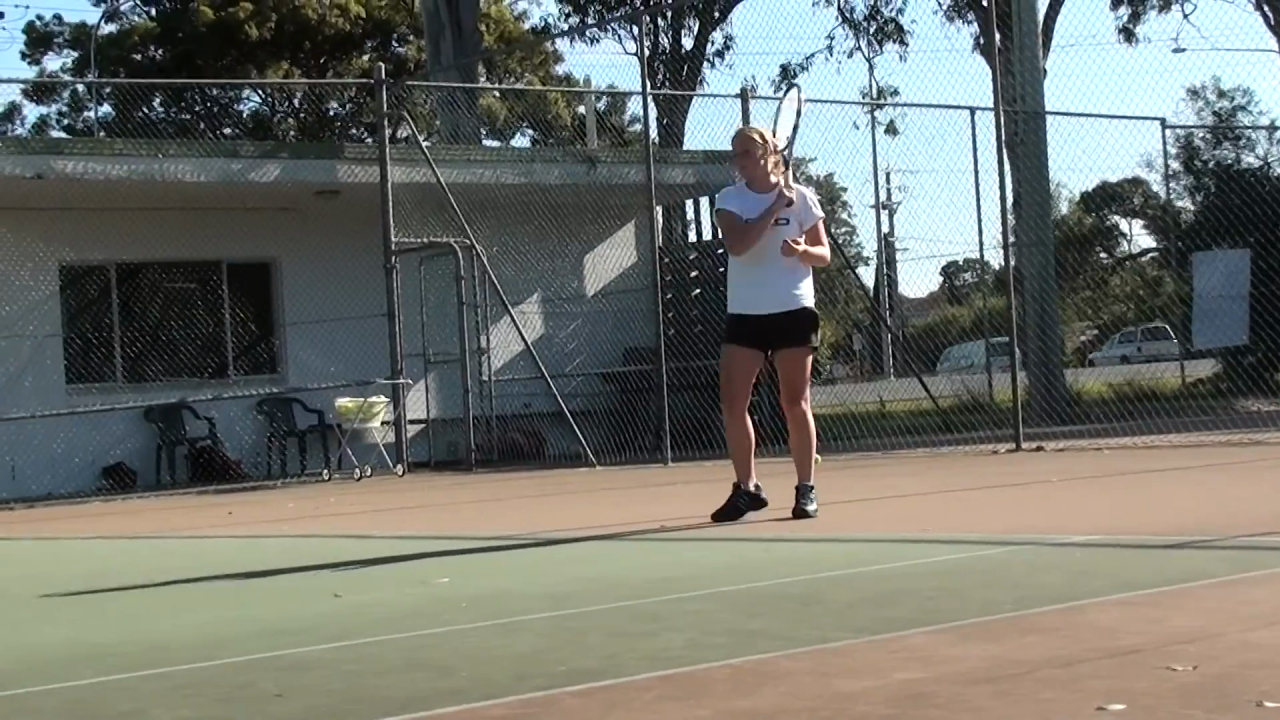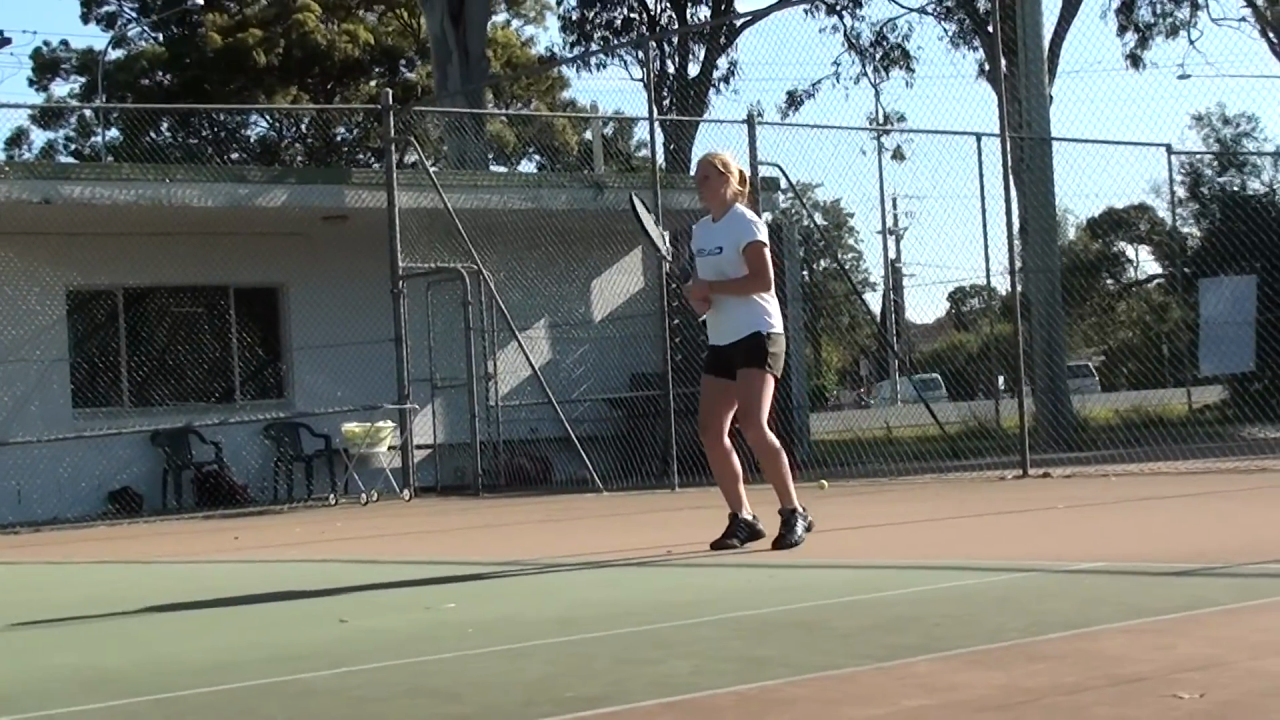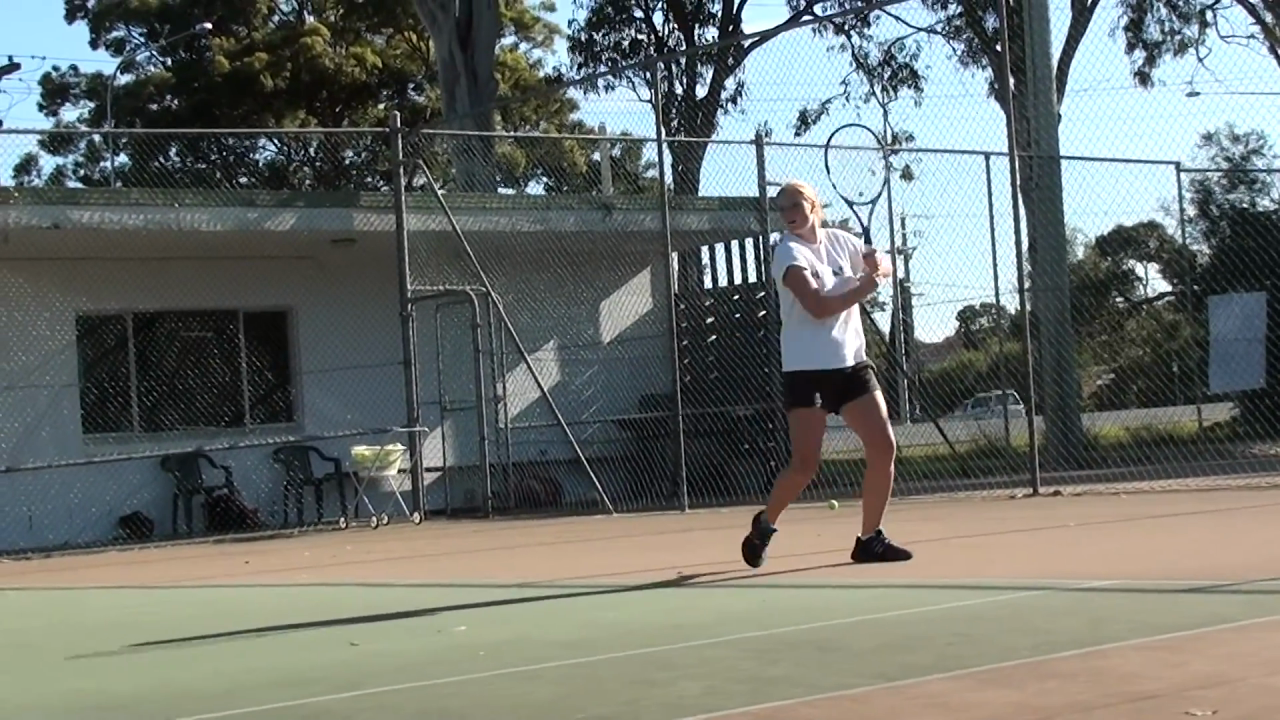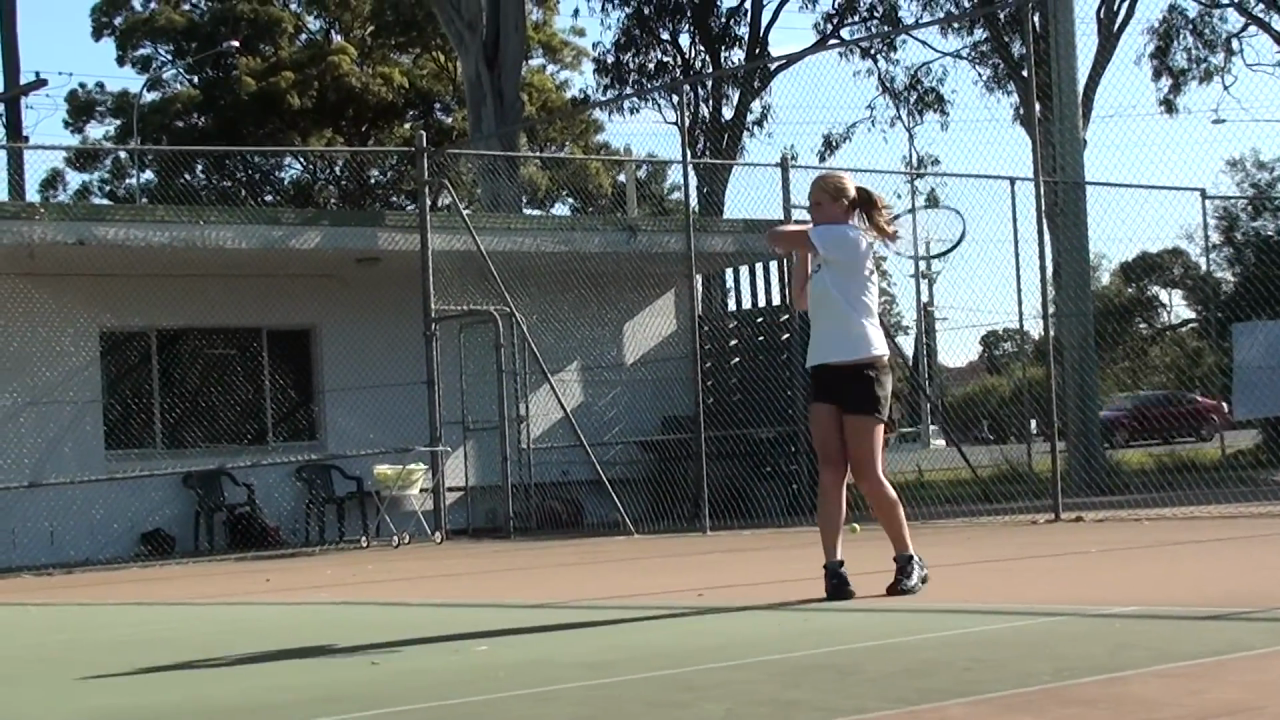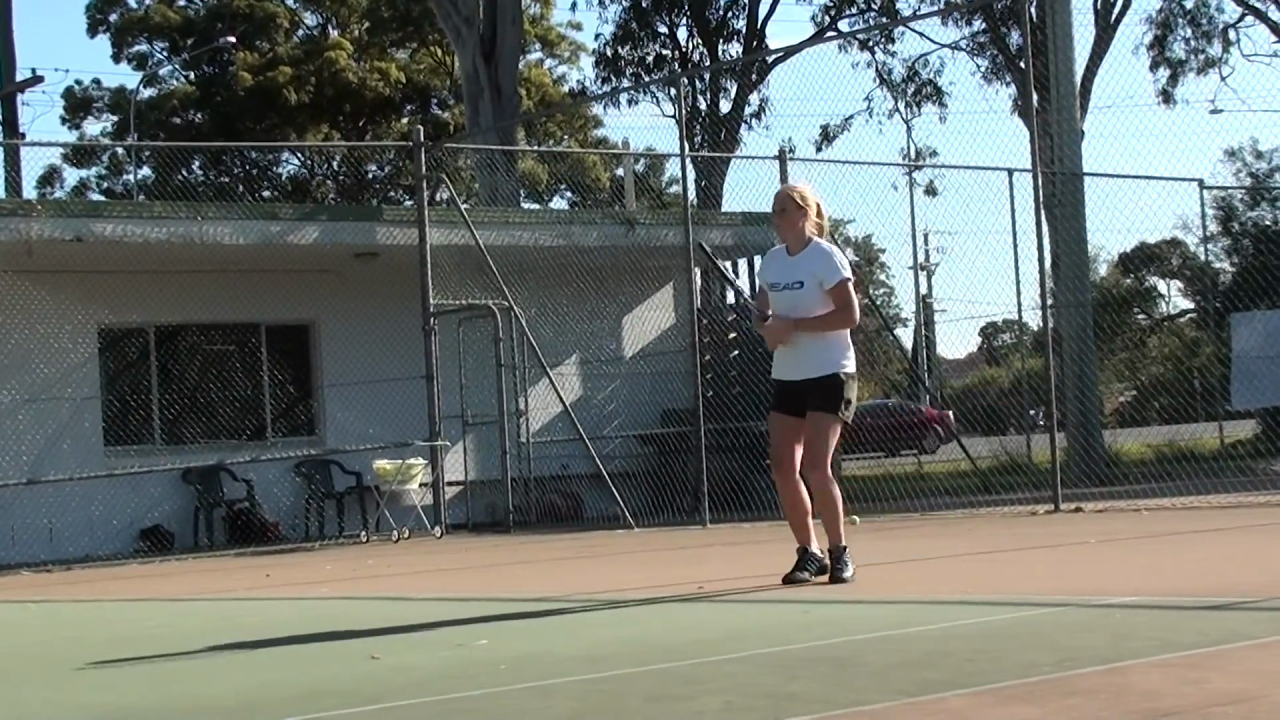
dt=1s
person 1, frame 1
left shoulder: (802, 197)
right shoulder: (729, 198)
left elbow: (824, 253)
right elbow: (737, 245)
left wrist: (802, 249)
right wrist: (774, 209)
left hip: (793, 309)
right hip: (745, 313)
left knee: (795, 403)
right knee: (732, 402)
left ankle: (805, 489)
right ankle: (746, 487)
person 1, frame 2
left shoulder: (746, 223)
right shoulder: (700, 231)
left elbow: (764, 280)
left wrist: (711, 287)
right wrist: (697, 296)
left hip: (757, 334)
right hip: (721, 340)
left knee: (753, 426)
right knee: (710, 431)
left ankle: (793, 513)
right ankle: (742, 519)
person 1, frame 3
left shoulder: (841, 240)
right shoulder: (789, 253)
left elbow: (881, 270)
right elbow: (819, 306)
left wrist: (875, 264)
right wrist: (865, 286)
left hip: (852, 364)
right hip: (806, 371)
left knee: (884, 447)
right knee: (805, 464)
left ankle: (869, 538)
right ankle: (765, 524)
person 1, frame 4
left shoulder: (845, 238)
right shoulder: (824, 248)
left elbow: (777, 238)
right elbow: (800, 302)
left wrist: (807, 231)
right wrist: (799, 253)
left hip: (862, 368)
right hip: (825, 369)
left knee: (866, 475)
right knee: (830, 471)
left ankle: (909, 561)
right ankle: (834, 567)
person 1, frame 5
left shoulder: (827, 257)
right shoulder: (771, 261)
left elbow: (850, 315)
right elbow: (763, 310)
left wrist: (793, 326)
right wrist: (767, 327)
left hip: (829, 374)
right hip: (787, 378)
left knee: (816, 469)
right knee: (783, 470)
left ankle: (838, 551)
right ankle: (810, 553)
